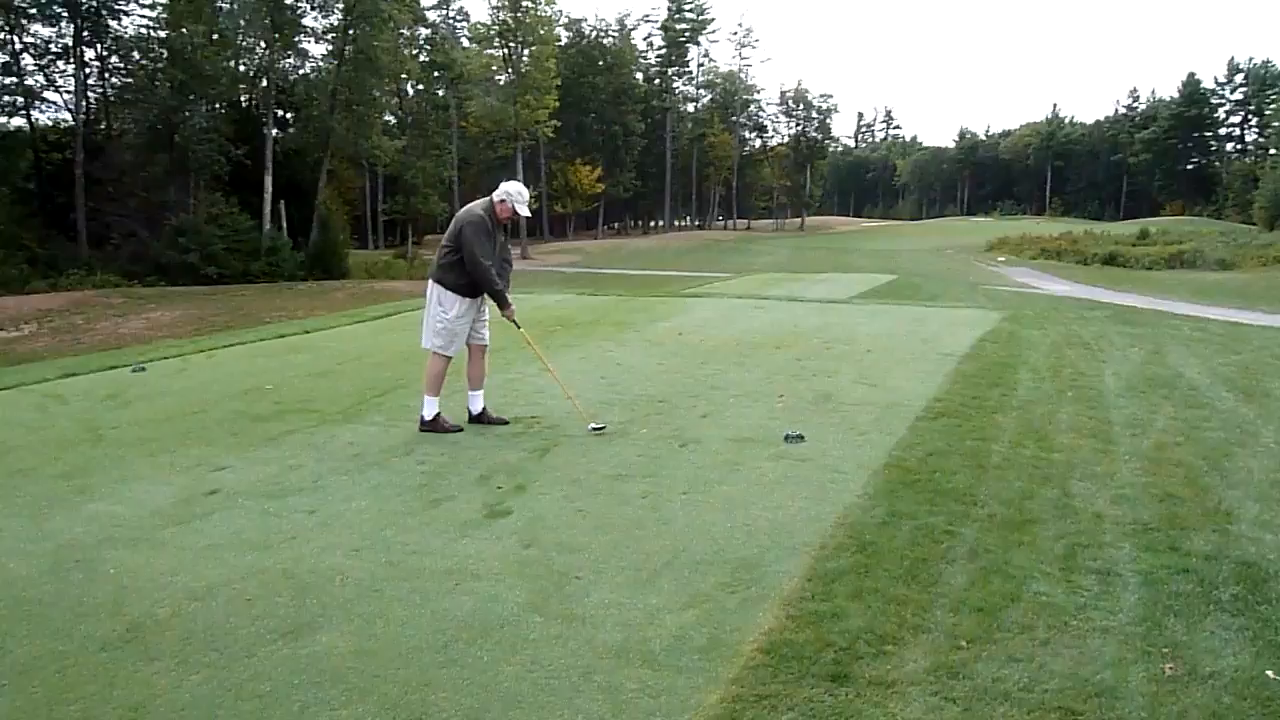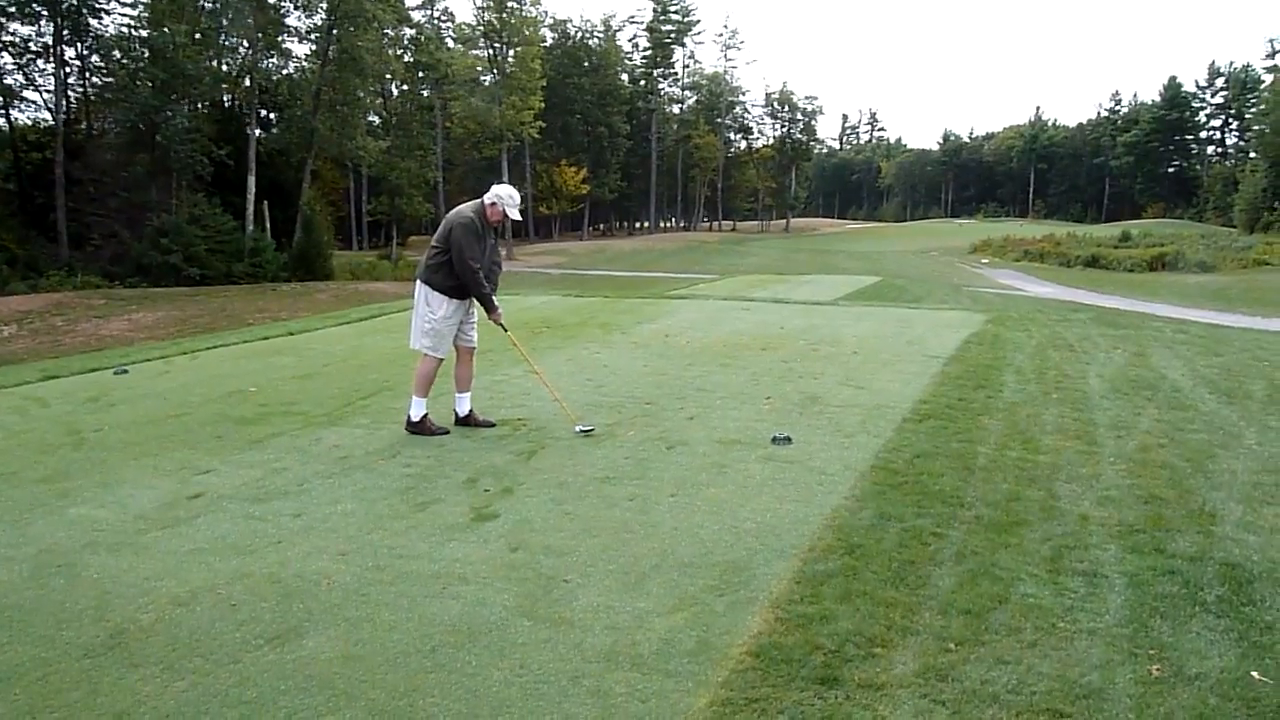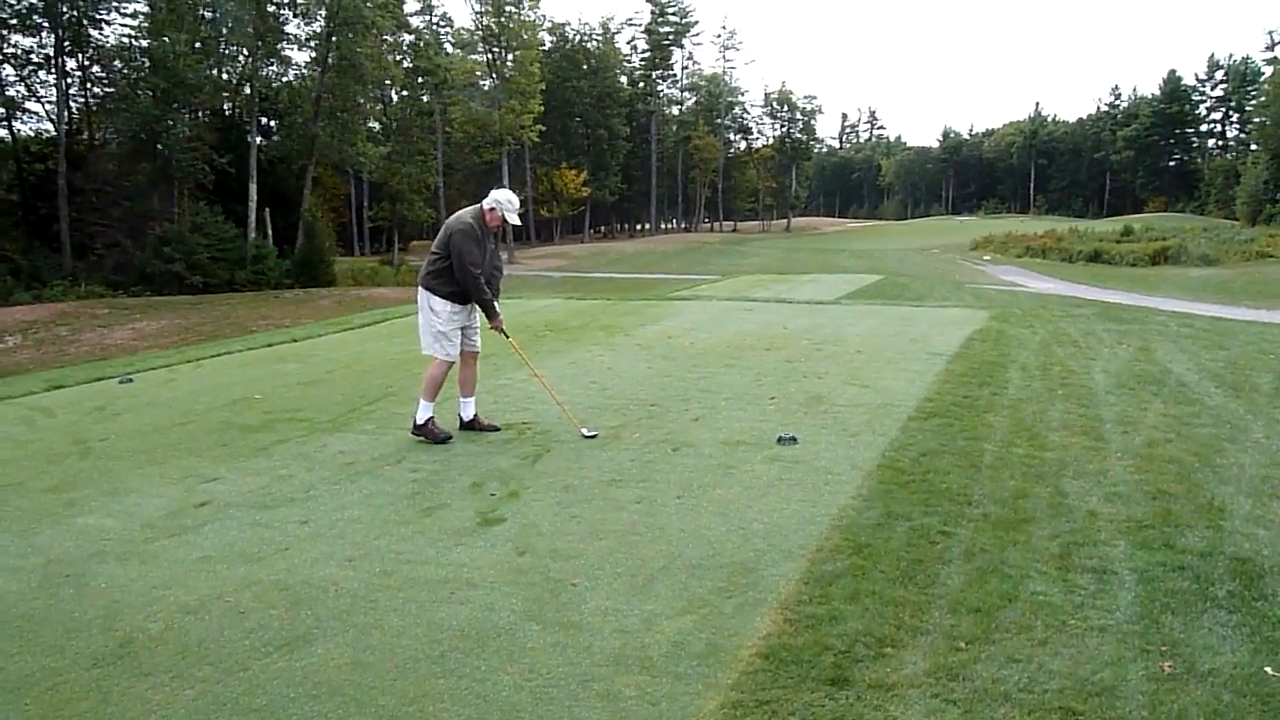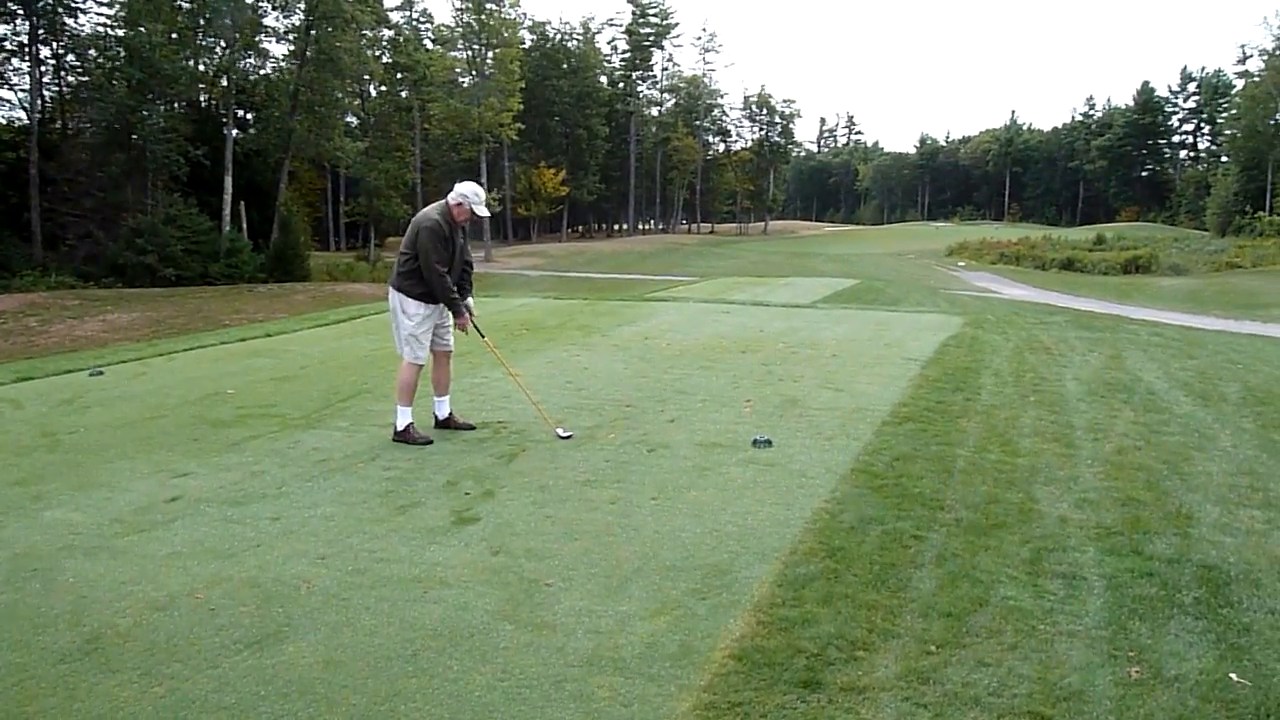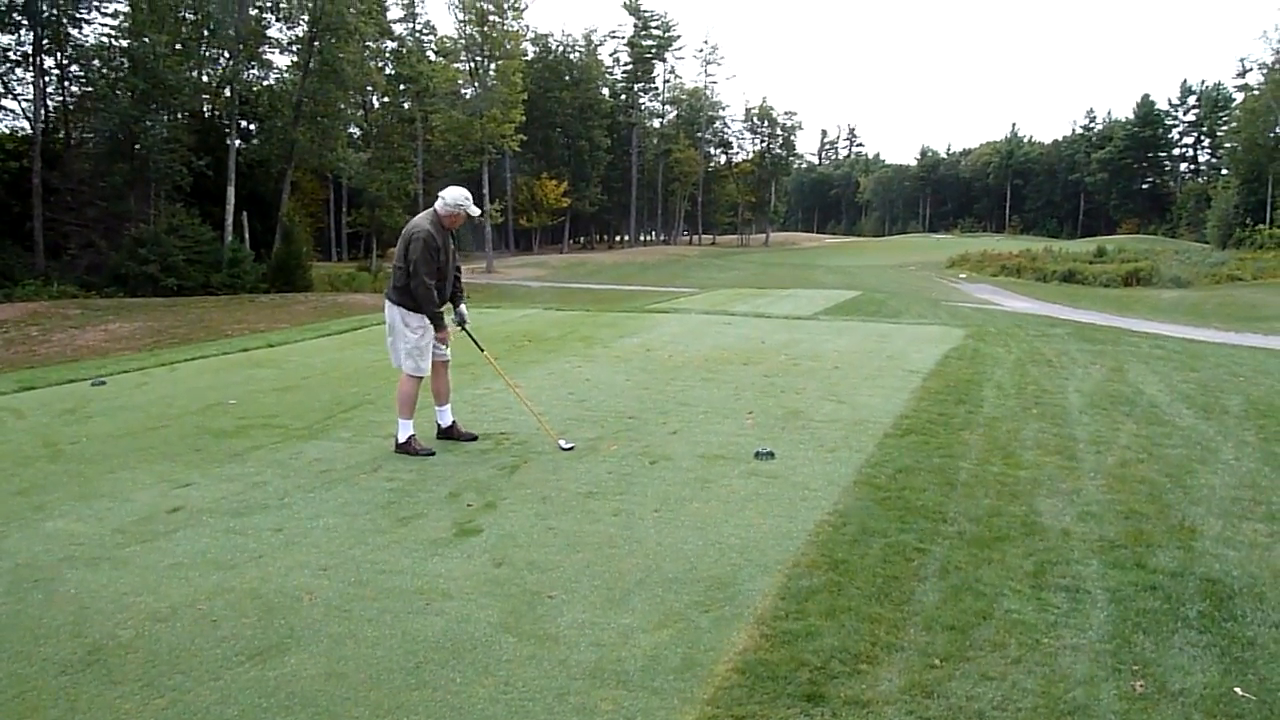
dt=0.2s
person 1, frame 1
left shoulder: (498, 220)
right shoulder: (475, 219)
left elbow: (503, 259)
right elbow: (480, 266)
left wrist: (504, 293)
right wrist: (503, 301)
left hip: (474, 293)
right hip: (450, 292)
left knee: (479, 348)
right knee: (443, 351)
left ankle: (477, 409)
right ankle: (429, 416)
person 1, frame 2
left shoulder: (489, 222)
right shoulder: (465, 221)
left elbow: (493, 262)
right elbow: (469, 269)
left wrist: (491, 296)
right wrist: (489, 305)
left hip: (462, 295)
right hip: (438, 292)
left knee: (467, 350)
right knee: (434, 353)
left ankle: (463, 412)
right ankle: (416, 417)
person 1, frame 3
left shoulder: (489, 228)
right shoulder: (464, 227)
left elbow: (493, 267)
right elbow: (470, 275)
left wrist: (493, 301)
right wrist: (491, 312)
left hip: (465, 299)
right hip: (440, 297)
left knee: (470, 354)
right knee: (445, 357)
left ankle: (468, 416)
right ankle: (423, 420)
person 1, frame 4
left shoulder: (456, 222)
right shoulder: (431, 223)
left elbow: (464, 262)
right elbow: (435, 273)
left wrist: (466, 296)
right wrist: (457, 311)
left hip: (435, 299)
right hip: (412, 298)
left knee: (443, 353)
right knee: (415, 359)
left ankle: (443, 414)
right ankle: (402, 425)
person 1, frame 5
left shoulder: (444, 229)
right shoulder: (423, 233)
left elbow: (453, 269)
right elbow: (422, 284)
left wrist: (459, 302)
right wrist: (439, 324)
left hip: (428, 309)
right hip: (410, 310)
left knee: (441, 363)
right knee: (414, 370)
left ankle: (446, 424)
right ankle: (404, 438)
